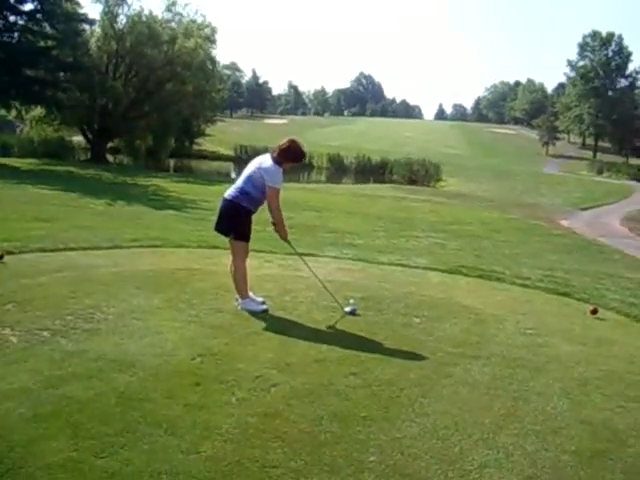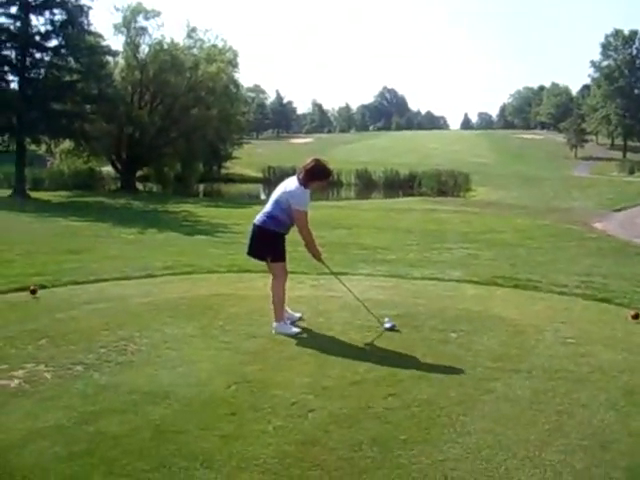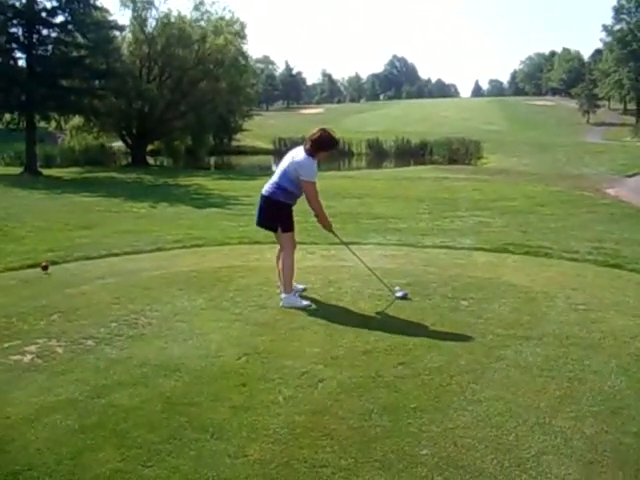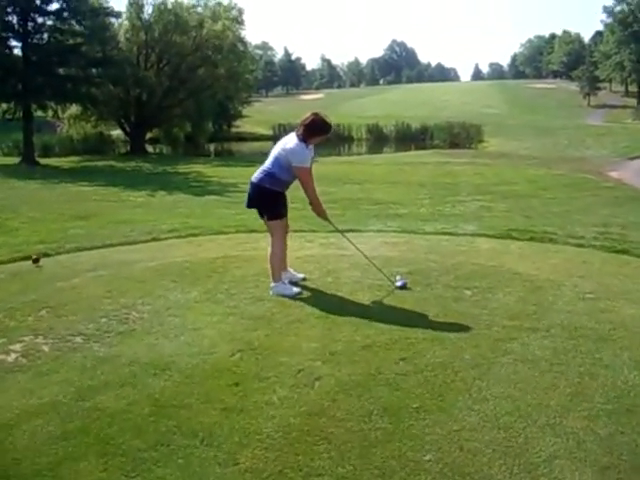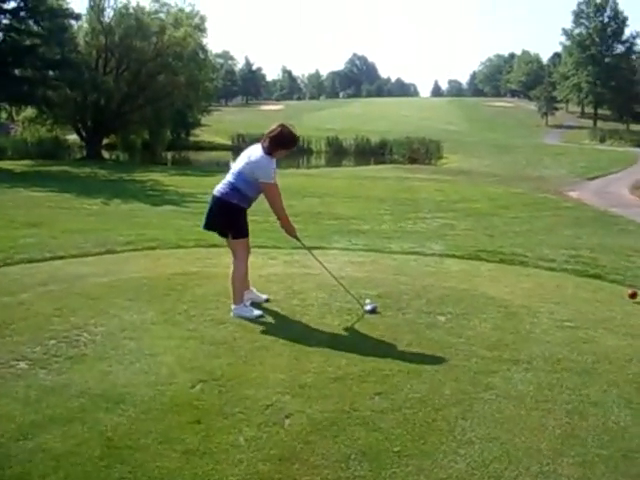
dt=1s
person 1, frame 1
left shoulder: (266, 159)
right shoulder: (274, 171)
left elbow: (268, 200)
right elbow: (273, 205)
left wrist: (276, 222)
right wrist: (281, 228)
left hip: (235, 205)
right hip: (238, 208)
left knee: (240, 254)
right knee: (239, 256)
left ankle: (243, 294)
right ankle: (244, 299)
person 1, frame 2
left shoulder: (297, 183)
right shoulder: (298, 193)
left elbow: (301, 224)
right elbow: (302, 226)
left wrist: (310, 244)
right wrist: (314, 249)
left hip: (271, 230)
right hip: (268, 232)
left knee: (280, 274)
right knee: (280, 277)
left ankle: (282, 311)
right ankle: (280, 322)
person 1, frame 3
left shoulder: (302, 153)
right shoulder: (306, 163)
left elbow: (311, 193)
right elbow: (312, 197)
left wrist: (319, 215)
right wrist: (324, 220)
left hip: (275, 200)
right hip: (277, 203)
left knee: (286, 245)
right knee: (288, 248)
left ankle: (285, 284)
right ankle: (288, 295)
person 1, frame 4
left shoulder: (303, 143)
right shoulder: (297, 149)
left elbow: (308, 176)
right elbow: (306, 183)
left wrist: (314, 202)
right wrist: (318, 208)
left hip: (274, 189)
right hip: (265, 189)
left knee: (283, 231)
right knee: (277, 236)
left ankle: (284, 271)
right ankle: (277, 283)
person 1, frame 5
left shoulder: (262, 151)
right shoulder: (263, 162)
left elbow: (274, 190)
right elbow: (273, 198)
left wrist: (283, 219)
right wrist: (287, 224)
left hip: (232, 203)
right hip: (229, 205)
left knee: (244, 251)
right knee: (241, 255)
left ankle: (246, 291)
right ankle: (238, 306)
